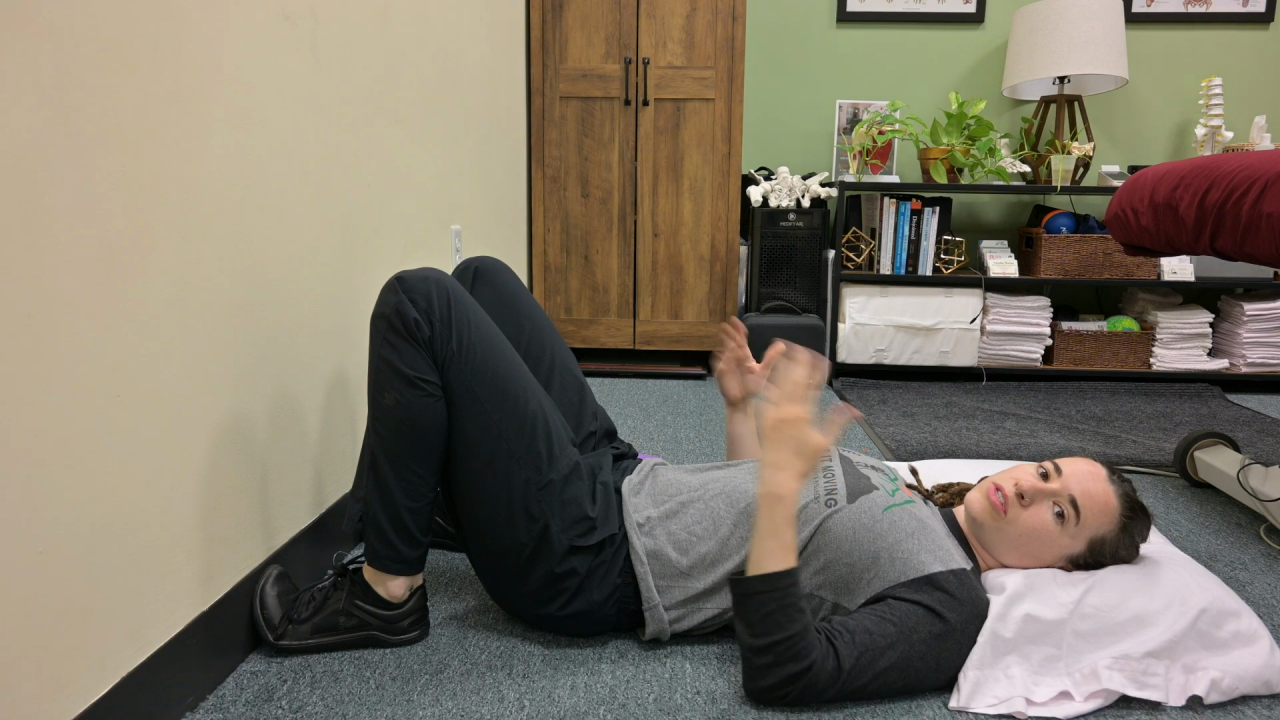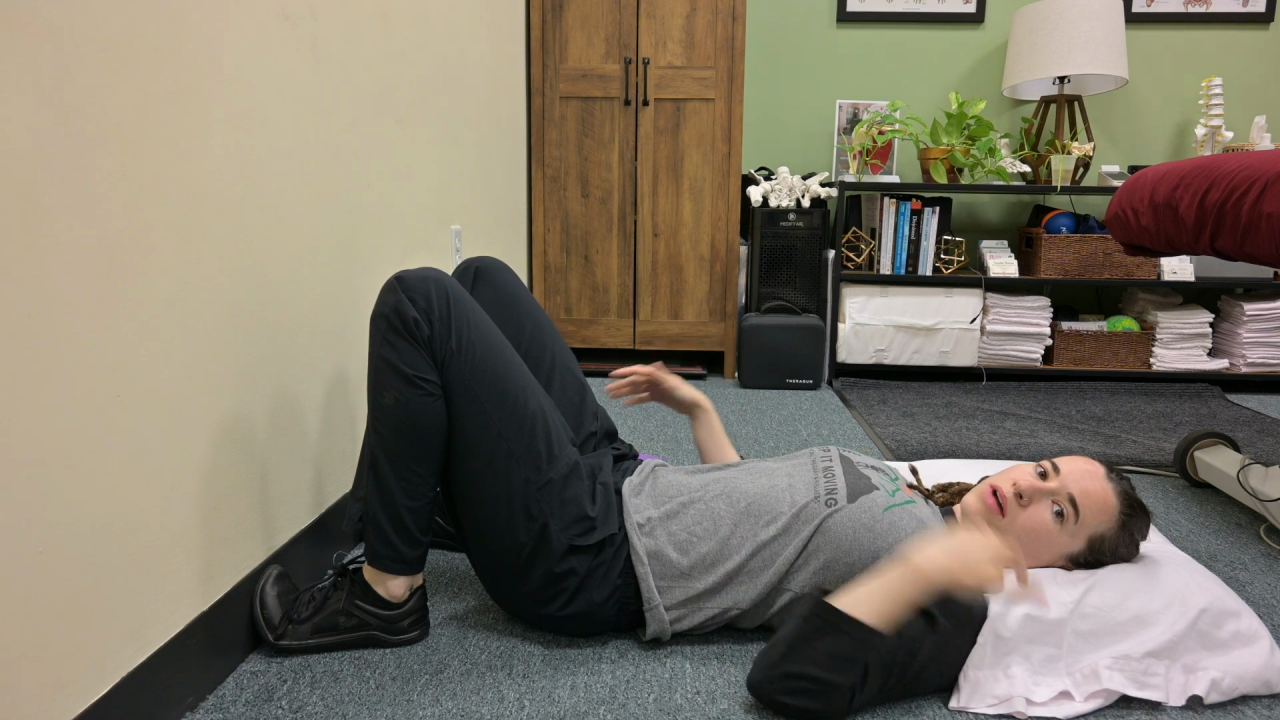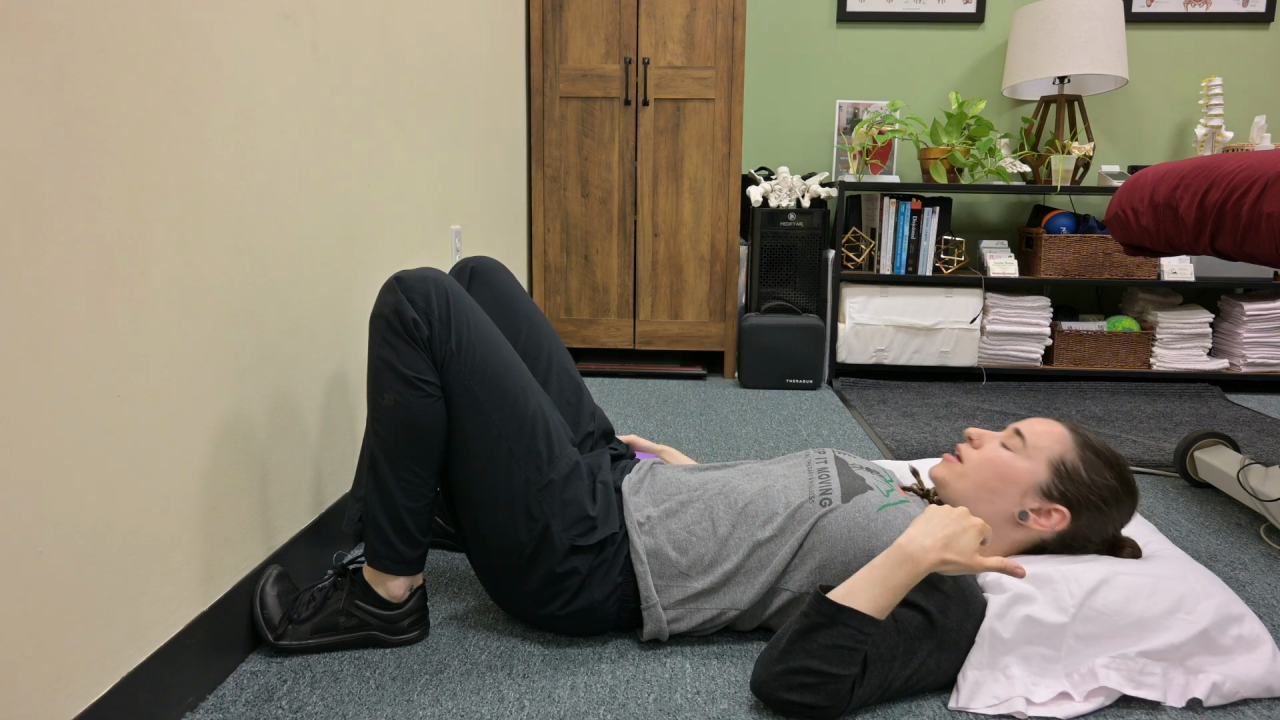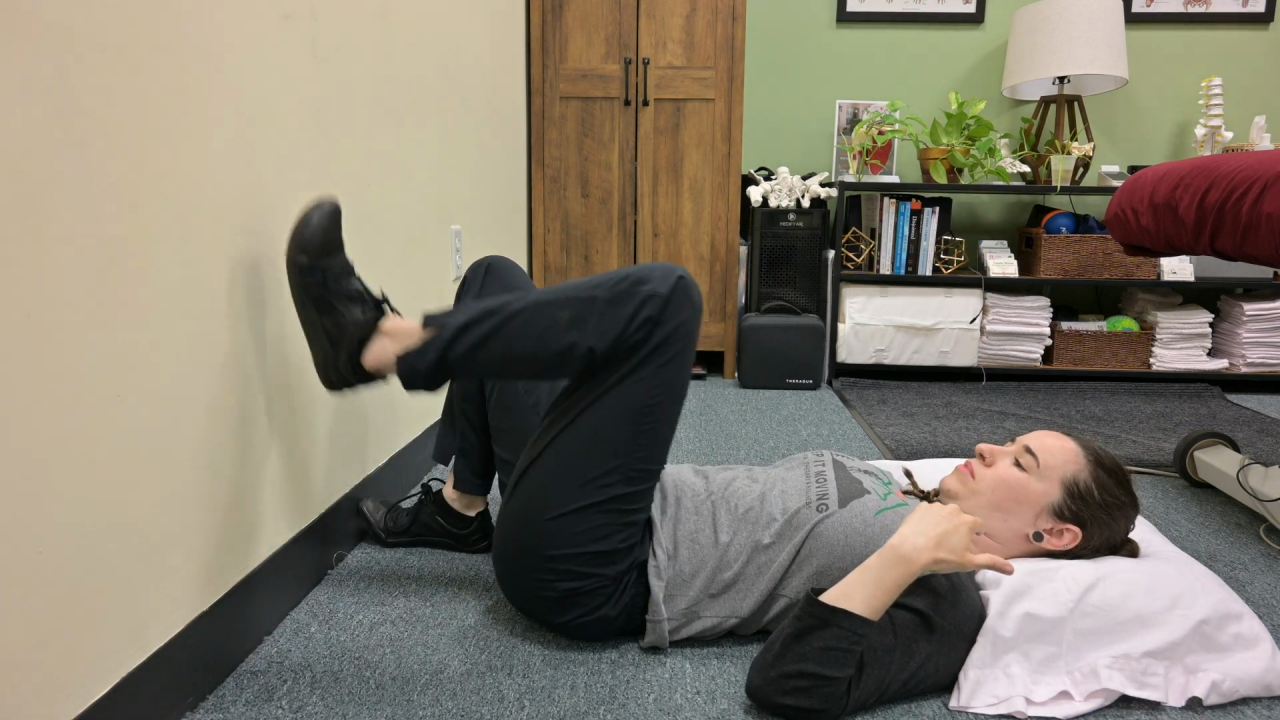
dt=1s
person 1, frame 1
left shoulder: (949, 606)
right shoulder: (913, 497)
left elbow: (781, 671)
left wrist: (780, 483)
right wrist: (751, 413)
left hip: (581, 555)
right hip: (621, 477)
left knee: (417, 302)
right knee: (480, 278)
left ankle: (383, 594)
right ankle: (444, 502)
person 1, frame 2
left shoulder: (941, 616)
right shoulder: (907, 490)
left wrist: (932, 573)
right wrist: (696, 404)
left hip: (583, 556)
right hip: (622, 482)
left knee: (418, 303)
right knee: (480, 279)
left ankle: (384, 595)
right ankle: (444, 502)
person 1, frame 3
left shoulder: (945, 599)
right shoulder: (905, 492)
left wrist: (913, 554)
right wrist: (675, 461)
left hip: (582, 557)
right hip: (619, 486)
left knee: (418, 304)
right knee: (476, 279)
left ankle: (383, 596)
right ankle: (446, 501)
person 1, frame 4
left shoulder: (944, 604)
right shoulder: (903, 496)
left wrist: (908, 555)
left hip: (586, 575)
right hip: (650, 509)
left knee: (661, 298)
right knee: (494, 277)
left ankle: (379, 342)
right ankle: (461, 507)
